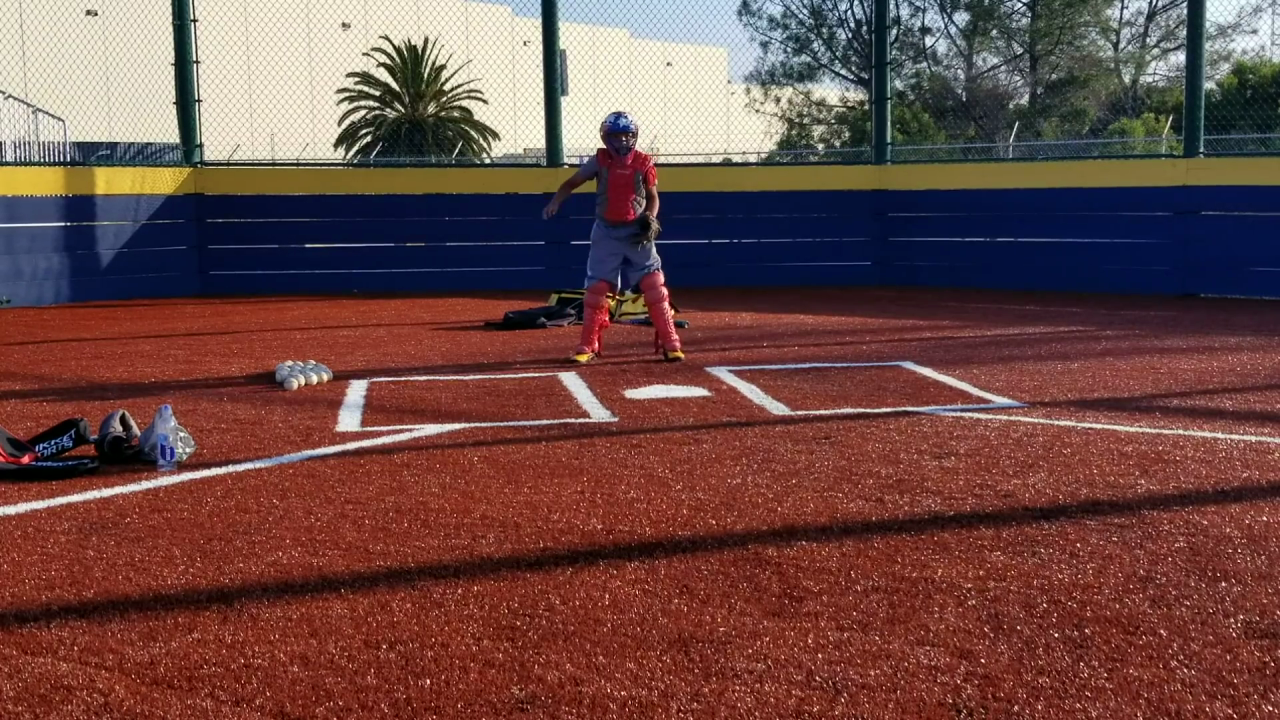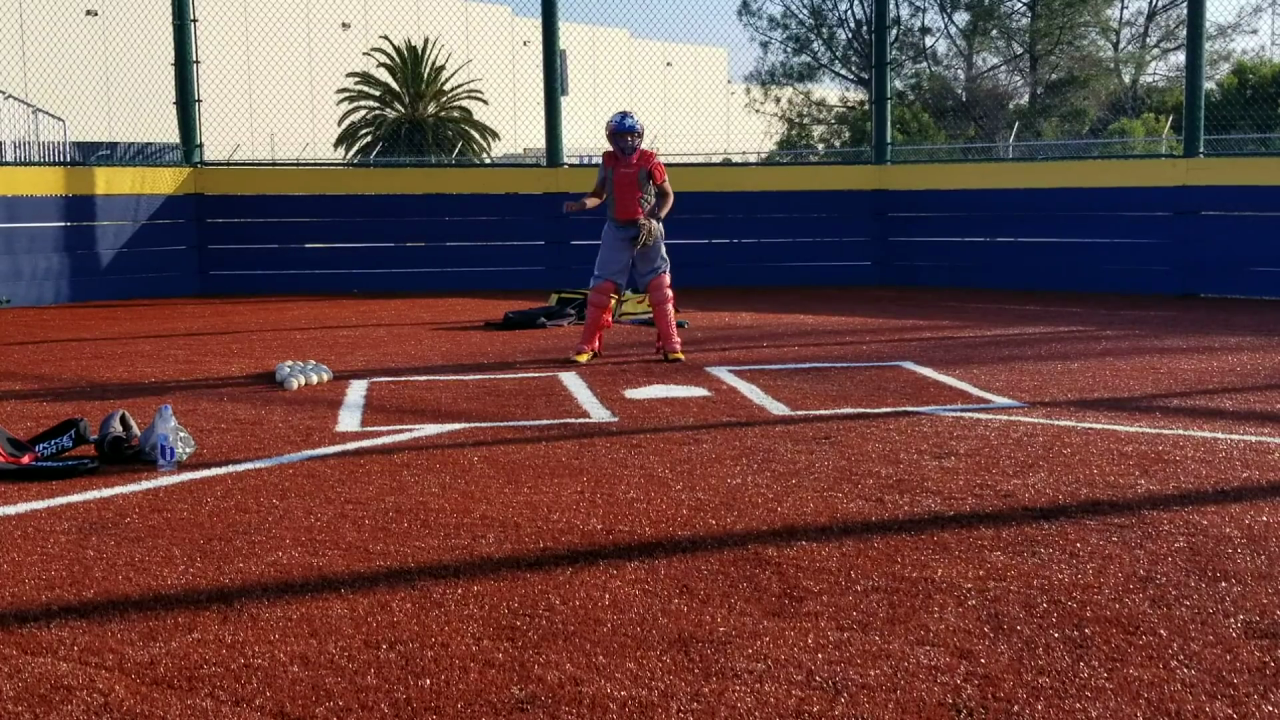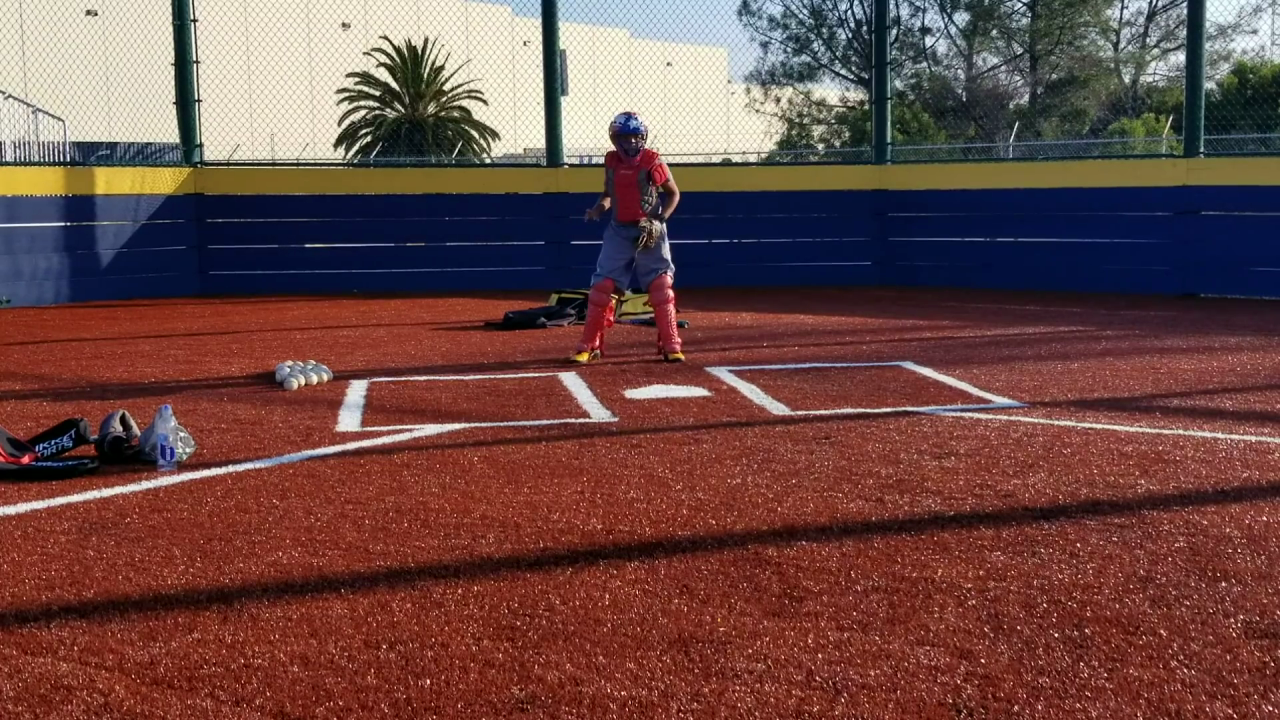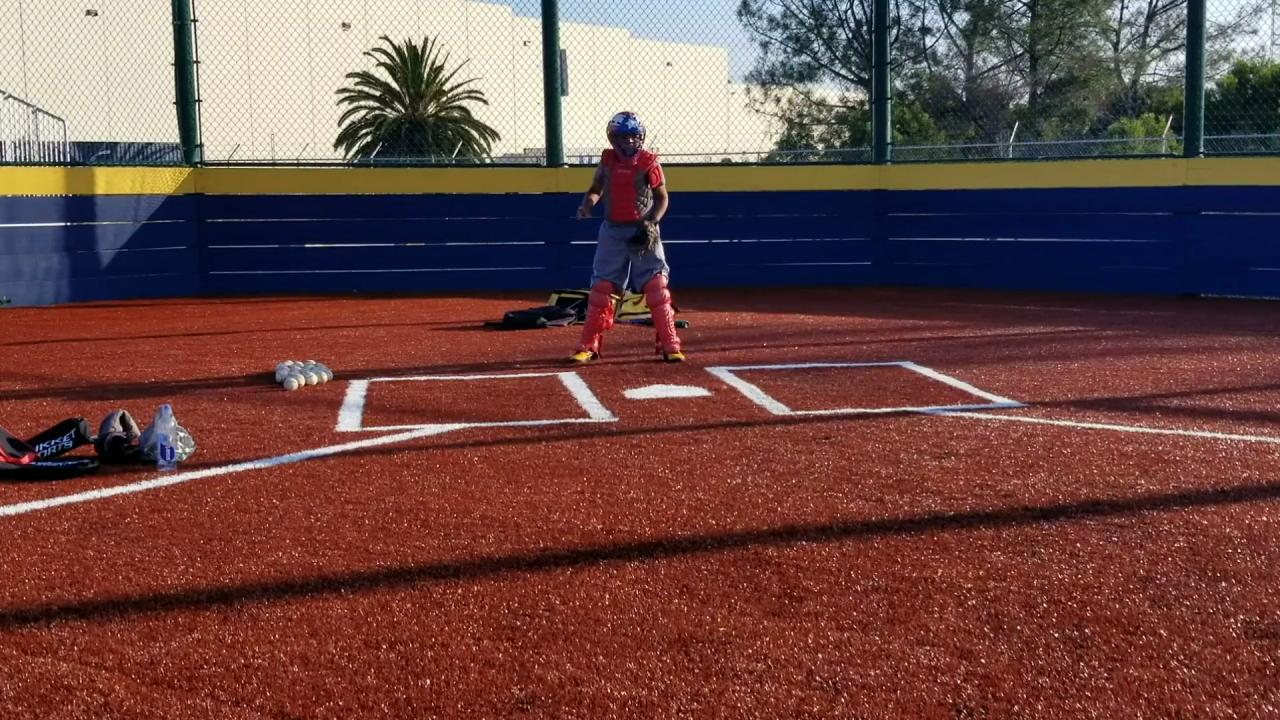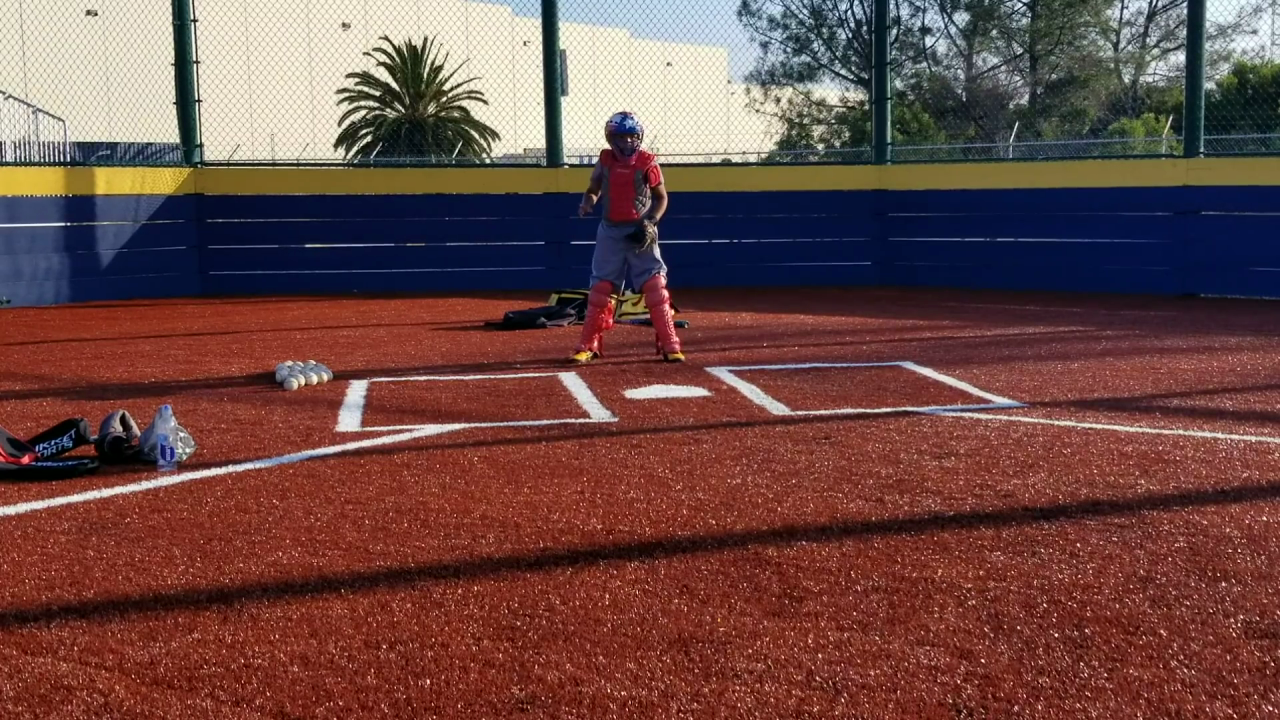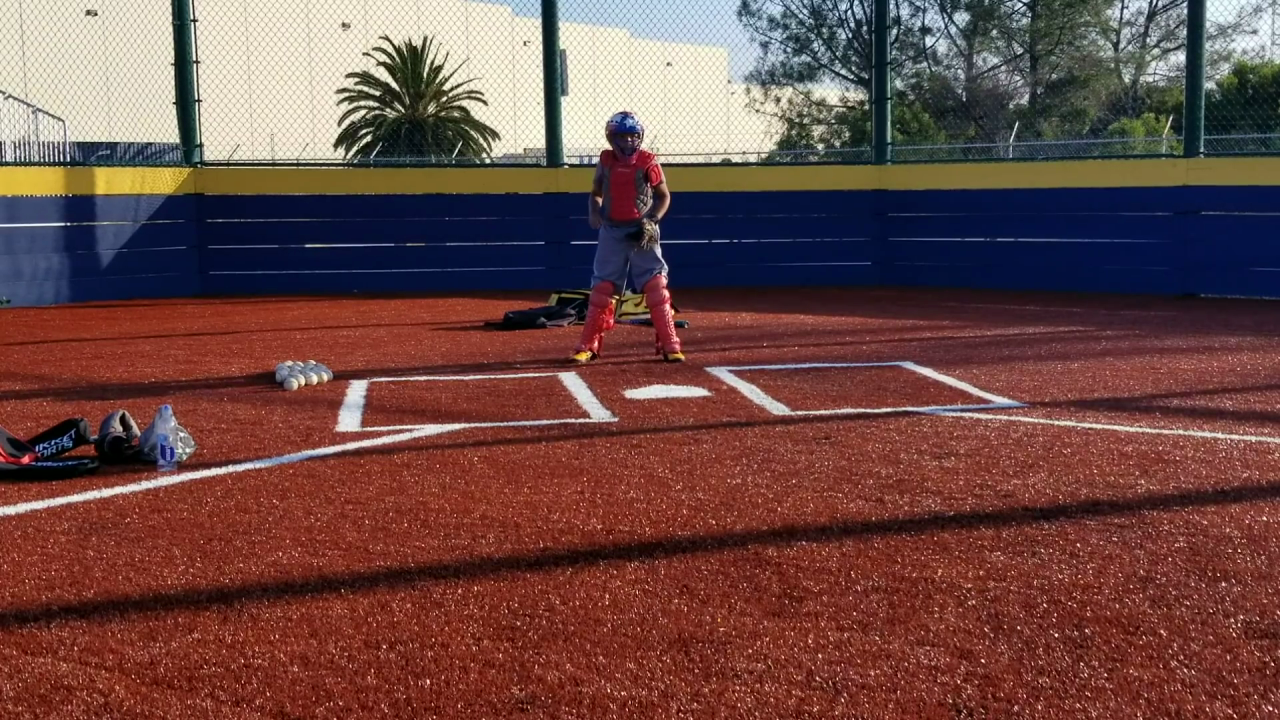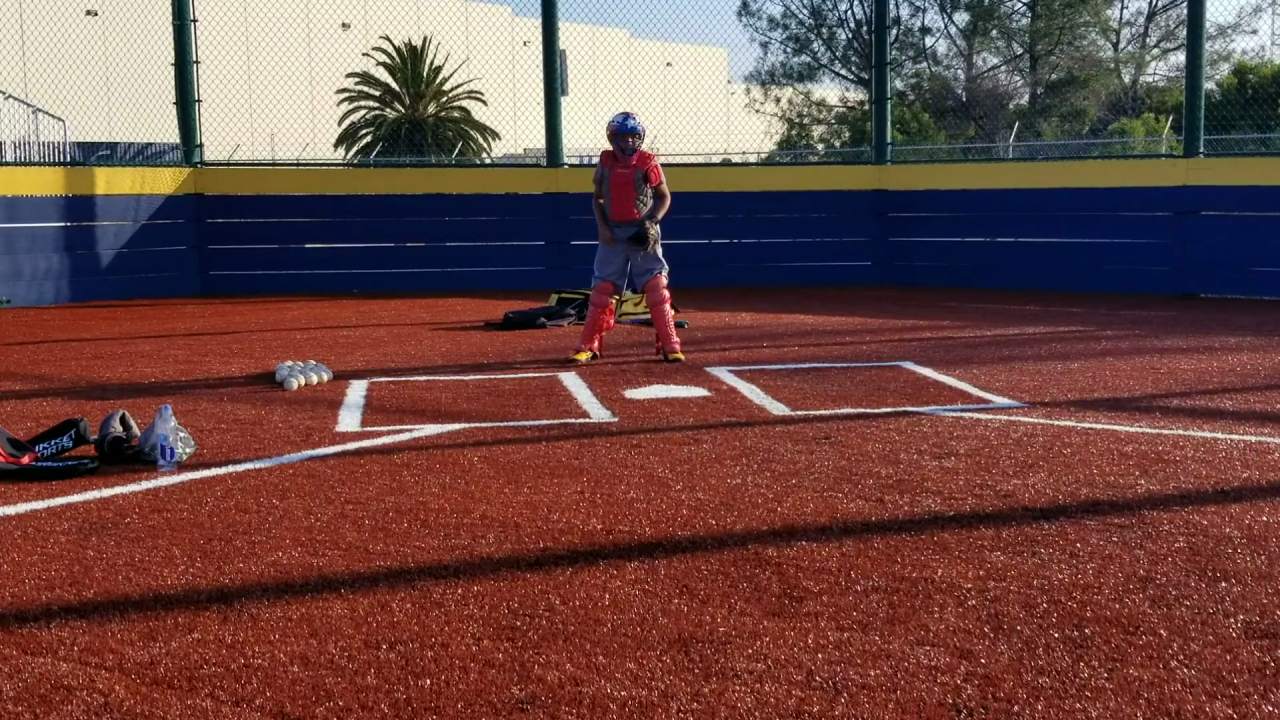
dt=0.2s
person 1, frame 1
left shoulder: (643, 163)
right shoulder: (599, 160)
left elbow: (653, 197)
right elbow: (571, 184)
left wrist: (649, 220)
right wrist: (555, 201)
left hip: (636, 232)
right hip: (606, 231)
left knee: (654, 286)
right knee: (597, 288)
left ankle: (670, 345)
right ankle: (588, 347)
person 1, frame 2
left shoulder: (650, 161)
right shoulder: (608, 162)
left elbow: (667, 194)
right elbow: (598, 195)
left wrist: (656, 219)
right wrist: (581, 205)
left hip: (647, 232)
right hip: (616, 231)
left knee: (659, 287)
right knee: (601, 288)
left ankle: (671, 346)
right ankle: (588, 346)
person 1, frame 3
left shoulder: (653, 161)
right shoulder: (611, 161)
left elbow: (673, 193)
left wrist: (660, 219)
right wrist: (597, 209)
right hip: (618, 231)
left knee: (661, 287)
right knee: (602, 287)
left ankle: (671, 346)
right ankle: (588, 346)
person 1, frame 4
left shoulder: (649, 163)
right shoulder: (607, 161)
left elbow: (662, 197)
right elbow: (595, 190)
left wrist: (653, 222)
right wrist: (586, 205)
left hip: (643, 232)
right hip: (612, 231)
left knee: (657, 287)
right knee: (601, 288)
left ankle: (670, 345)
right ankle: (588, 346)
person 1, frame 5
left shoulder: (648, 163)
right shoulder: (604, 161)
left elbow: (661, 197)
right elbow: (593, 191)
left wrist: (652, 222)
right wrist: (586, 203)
left hip: (641, 232)
right hip: (610, 231)
left knee: (655, 287)
right knee: (600, 289)
left ankle: (670, 346)
right ankle: (587, 346)
person 1, frame 6
left shoulder: (648, 162)
right shoulder: (605, 161)
left elbow: (664, 196)
right elbow: (596, 194)
left wrist: (653, 220)
right wrist: (594, 213)
left hip: (643, 232)
right hip: (612, 232)
left knee: (656, 287)
right knee: (602, 289)
left ankle: (670, 346)
right ankle: (587, 347)
person 1, frame 7
left shoulder: (648, 162)
right shoulder: (605, 162)
left elbow: (664, 196)
right elbow: (598, 197)
left wrist: (653, 221)
right wrist: (601, 226)
left hip: (643, 233)
right hip: (613, 233)
left knee: (656, 287)
right knee: (602, 289)
left ankle: (670, 346)
right ankle: (588, 346)
